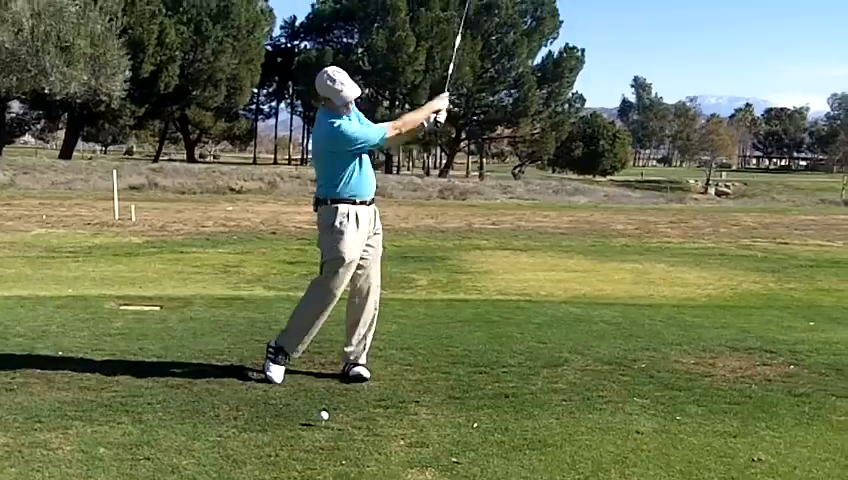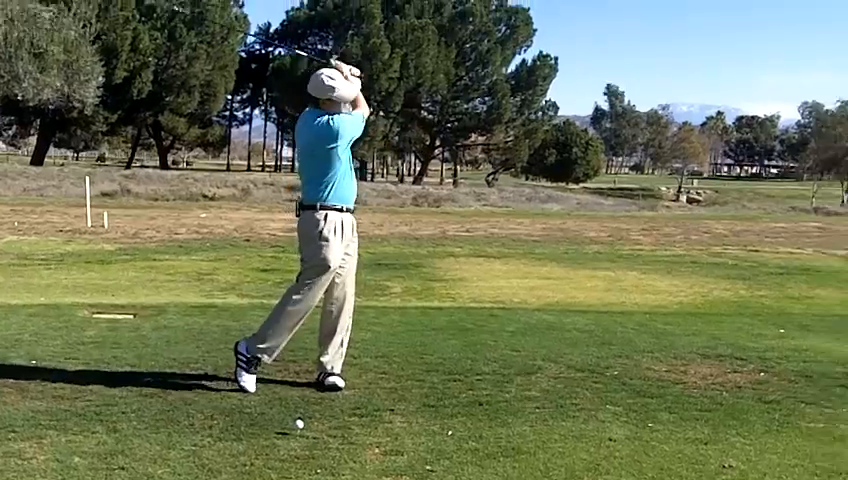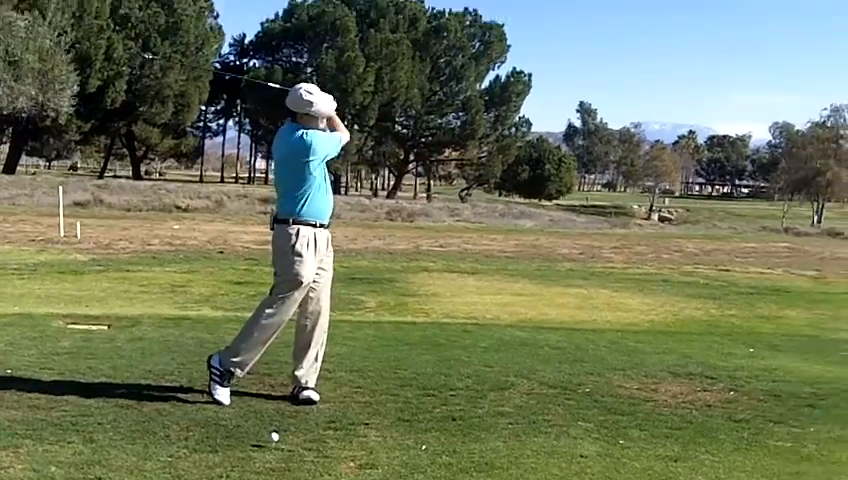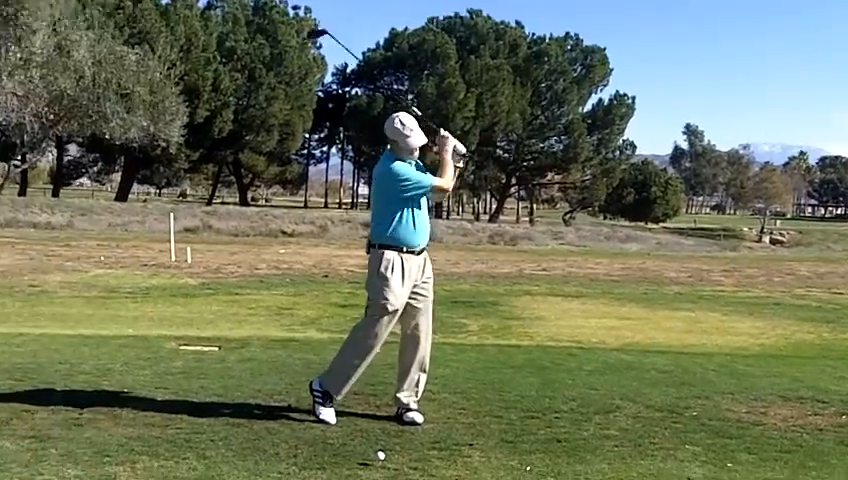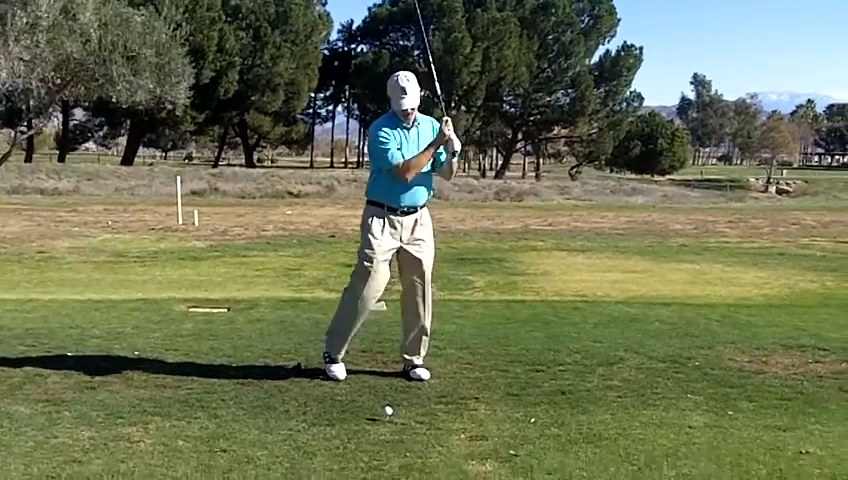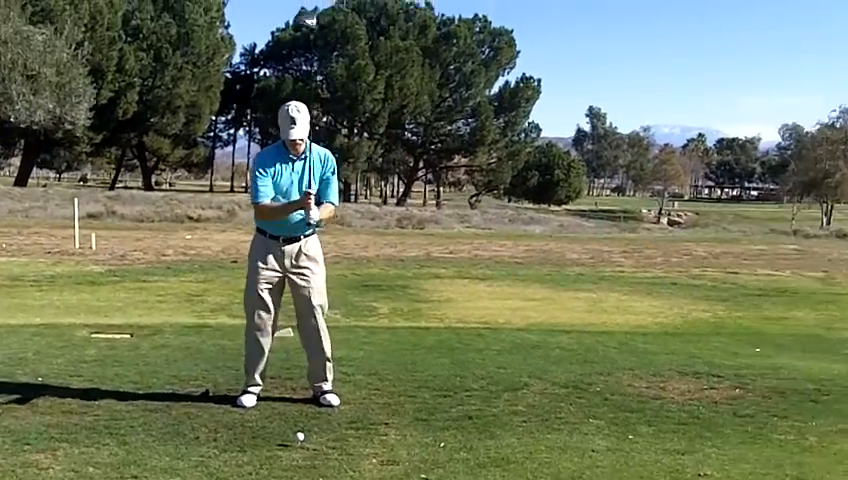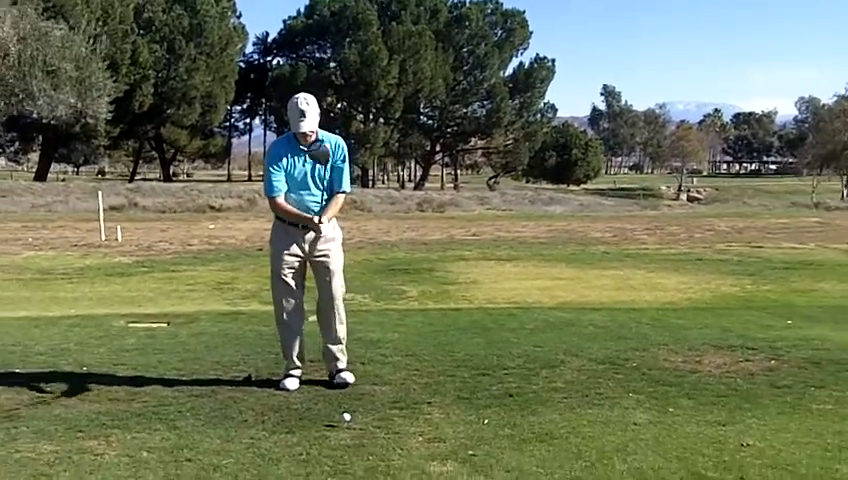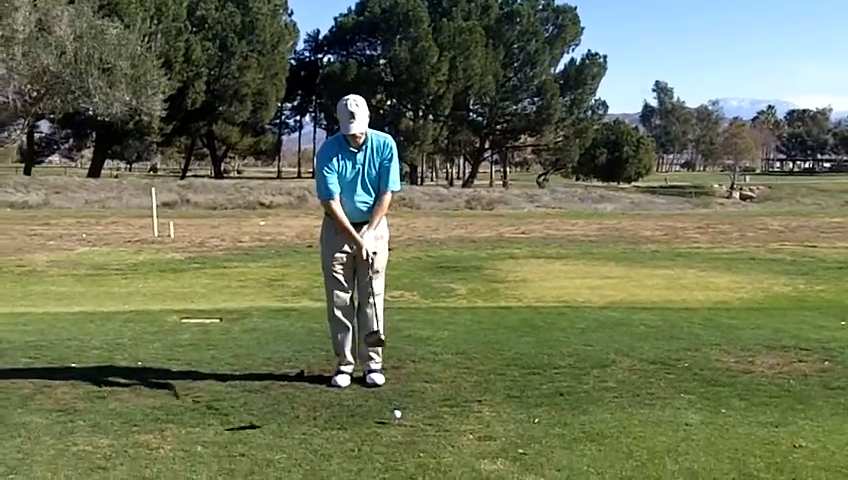
dt=0.3s
person 1, frame 1
left shoulder: (350, 111)
right shoulder: (336, 128)
left elbow: (386, 133)
right elbow: (393, 129)
left wrist: (424, 120)
right wrist: (431, 105)
left hip: (367, 212)
right hip: (342, 215)
left knee: (367, 292)
right knee: (330, 287)
left ankle: (354, 359)
right ankle: (281, 349)
person 1, frame 2
left shoulder: (311, 118)
right shoulder: (333, 127)
left elbow: (353, 112)
right elbow: (363, 110)
left wrist: (346, 82)
right wrist: (349, 84)
left hip: (340, 221)
right hip: (326, 222)
left knee: (341, 299)
right knee: (307, 293)
left ankle: (330, 367)
right ankle: (252, 352)
person 1, frame 3
left shoulder: (290, 133)
right shoulder: (307, 141)
left elbow: (332, 135)
right elbow: (343, 135)
left wrist: (323, 106)
right wrist: (329, 115)
left hip: (316, 235)
right hip: (300, 236)
left knee: (316, 314)
right knee: (280, 306)
left ankle: (304, 382)
right ankle: (226, 364)
person 1, frame 4
left shoulder: (410, 162)
right shoulder: (391, 170)
left elbow: (441, 184)
right elbow: (442, 187)
left wrist: (448, 156)
right wrist: (445, 152)
left hip: (420, 260)
right hip: (392, 261)
left knee: (419, 335)
right knee: (373, 331)
left ankle: (407, 401)
right ankle: (325, 388)
person 1, frame 5
left shoulder: (432, 125)
right shoulder: (381, 130)
left elbow: (447, 174)
right elbow: (403, 173)
left wrist: (453, 151)
right wrist: (435, 143)
left hip: (418, 219)
right hip: (382, 218)
left knee: (419, 292)
right knee: (366, 286)
left ankle: (413, 359)
right ankle: (333, 352)
person 1, frame 6
left shoulder: (325, 159)
right shoulder: (264, 159)
left elbow: (330, 207)
right elbow: (260, 208)
left wrist: (318, 213)
right wrist: (295, 206)
left hip: (305, 247)
right hip: (267, 247)
left knee: (314, 315)
right knee: (260, 318)
left ankle: (322, 385)
right ankle: (253, 384)
person 1, frame 7
left shoulder: (336, 146)
right shoulder: (277, 150)
left elbow: (340, 193)
right elbow: (275, 201)
left wrist: (323, 219)
right wrist: (307, 219)
left hip: (326, 232)
right hip: (287, 232)
left knee: (332, 295)
right knee: (287, 302)
left ankle: (338, 364)
right ankle: (293, 367)
person 1, frame 8
left shoulder: (385, 145)
right shoulder: (328, 151)
left elbow: (386, 194)
right elbow: (332, 203)
left wrist: (369, 233)
right wrist: (355, 240)
left hip: (373, 228)
right hip: (337, 230)
left knee: (371, 298)
right knee: (339, 299)
left ankle: (372, 364)
right ankle: (345, 364)
